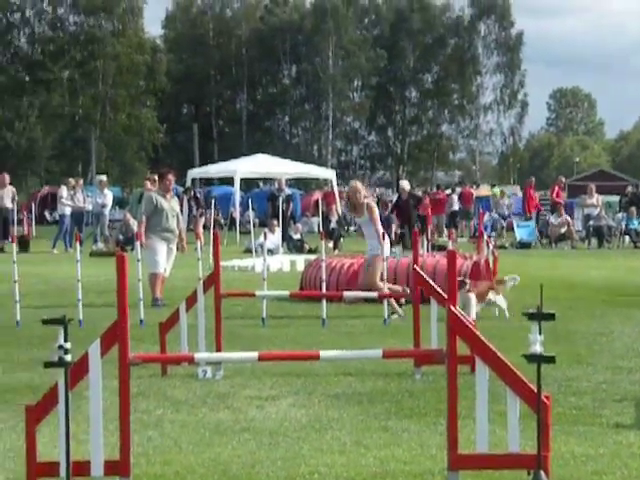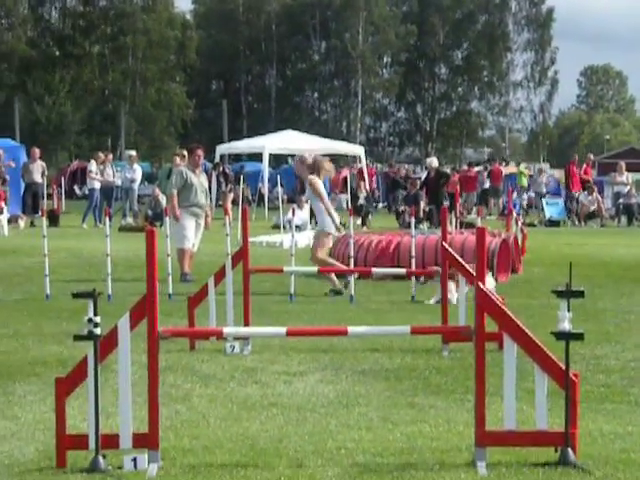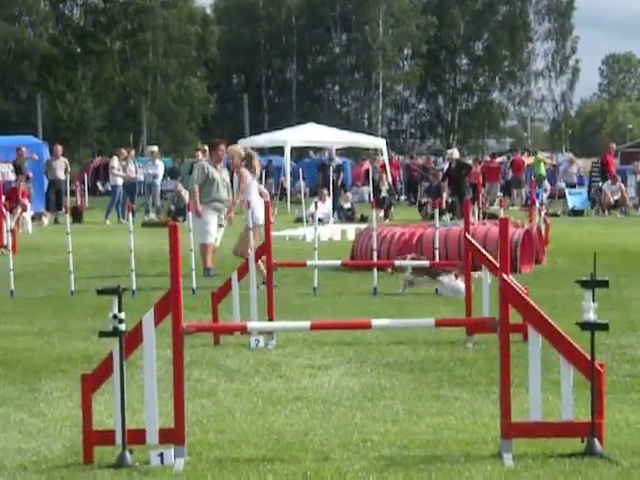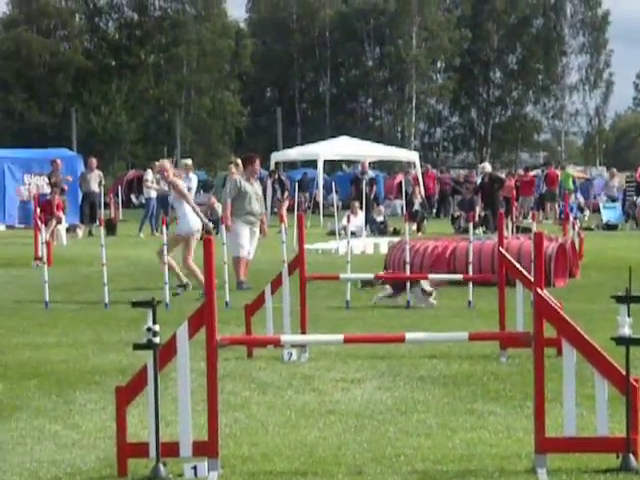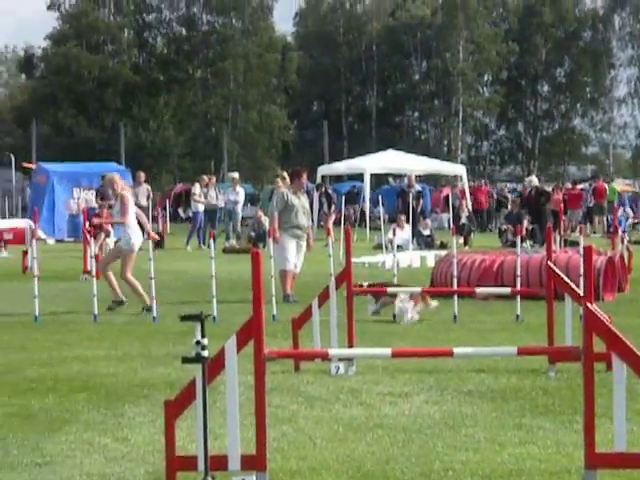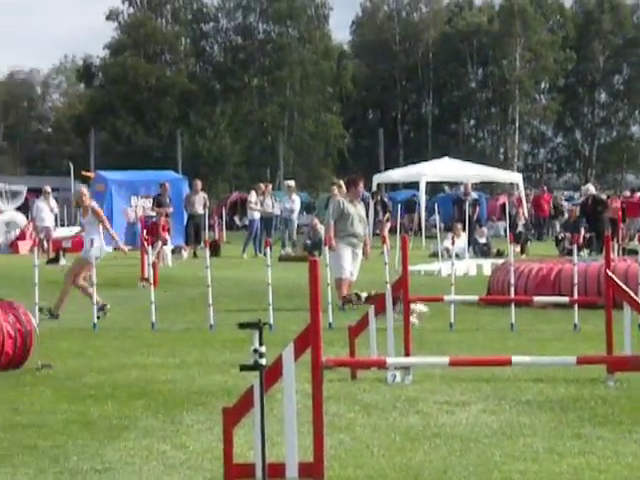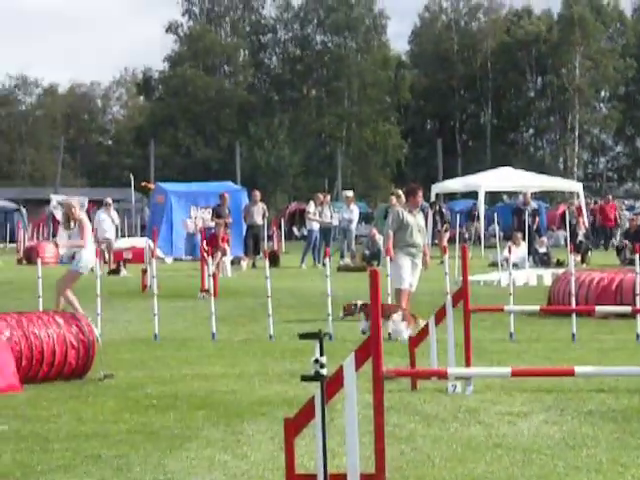
dt=0.3s
person 1, frame 1
left shoulder: (175, 200)
right shoulder: (152, 196)
left elbow: (179, 221)
right elbow: (143, 217)
left wrist: (182, 239)
right wrist: (142, 235)
left hip: (172, 240)
right hip: (156, 238)
left knee: (165, 270)
right knee: (157, 269)
left ankle: (160, 297)
right ankle: (155, 298)
person 1, frame 2
left shoulder: (203, 175)
right shoulder: (181, 171)
left elbow: (206, 197)
right elbow: (173, 191)
left wrist: (208, 215)
right wrist: (174, 209)
left hip: (199, 215)
right hip: (185, 213)
left knee: (193, 245)
right knee: (185, 244)
left ankle: (189, 272)
right ankle: (184, 273)
person 1, frame 3
left shoulder: (224, 170)
right shoulder: (202, 166)
left elbow: (228, 191)
right elbow: (194, 186)
right wrist: (196, 204)
left hip: (221, 210)
right hip: (207, 208)
left knee: (215, 240)
right knee: (207, 239)
left ankle: (211, 267)
right ankle: (207, 268)
person 1, frame 4
left shoulder: (257, 183)
right shoulder: (236, 180)
left elbow: (261, 205)
right elbow: (227, 200)
left wrist: (263, 222)
right wrist: (227, 218)
left hip: (255, 223)
right hip: (240, 221)
left knee: (249, 254)
right knee: (241, 252)
left ankle: (245, 280)
right ankle: (240, 281)
person 1, frame 5
left shoulder: (304, 197)
right shoulder: (283, 193)
left elbow: (308, 218)
right elbow: (274, 212)
left wrist: (310, 236)
right wrist: (275, 231)
left hip: (301, 237)
right hip: (287, 234)
left knee: (296, 267)
right knee: (287, 265)
left ankle: (291, 293)
right ankle: (286, 294)
person 1, frame 6
left shoulder: (361, 205)
right shoulder: (339, 201)
left elbow: (364, 226)
right elbow: (330, 220)
left wrist: (367, 244)
right wrist: (330, 238)
left hip: (357, 244)
right hip: (342, 243)
left knee: (352, 275)
right knee: (343, 273)
left ankle: (347, 300)
right ankle: (342, 301)
person 1, frame 7
left shoulder: (420, 215)
right shoulder: (398, 212)
left elbow: (424, 236)
right elbow: (389, 231)
left wrist: (426, 253)
right wrist: (389, 248)
left hip: (417, 255)
right hip: (401, 253)
left knee: (411, 286)
right knee: (402, 284)
left ankle: (407, 314)
right ankle: (402, 315)
person 2, frame 1
left shoulder: (369, 204)
right shoulder: (353, 208)
left elbow: (377, 226)
left wrist: (382, 244)
left hip: (379, 245)
right hip: (372, 246)
left knee: (374, 282)
right knee: (364, 282)
left ankle: (397, 310)
right ankle: (403, 291)
person 2, frame 2
left shoulder: (311, 179)
right shoulder: (313, 179)
left elbow: (324, 200)
left wrist: (335, 222)
left hip: (327, 221)
right hip: (324, 221)
left knee: (316, 256)
right knee: (317, 256)
right ankle: (337, 287)
person 2, frame 3
left shoulder: (243, 173)
right shoulder: (248, 172)
left elbow: (239, 196)
right elbow: (262, 190)
left wrist: (230, 211)
left hip: (254, 213)
right hip: (256, 212)
left knee: (245, 251)
right knee: (238, 251)
left ankle: (266, 277)
person 2, frame 4
left shoulder: (175, 182)
right shoulder: (174, 183)
left elbow: (190, 202)
left wrist: (203, 219)
left hip: (188, 224)
right hip: (193, 224)
left knee: (161, 253)
right knee: (187, 261)
left ankle: (184, 282)
person 2, frame 5
left shoulder: (124, 196)
right shoulder: (119, 197)
left elbow: (126, 220)
right elbow: (140, 213)
left wrist: (103, 221)
right wrist: (149, 230)
left hip: (131, 238)
right hip: (126, 239)
left knee: (125, 275)
right knee: (103, 265)
left ankle: (147, 304)
right ankle: (119, 298)
person 2, frame 6
left shoulder: (94, 208)
right shoulder: (82, 209)
left elbow: (107, 227)
left wrist: (118, 243)
left hip: (94, 247)
right hip: (89, 247)
left knee: (69, 277)
right knee: (77, 281)
left ankle: (55, 311)
right ankle: (101, 305)
person 2, frame 7
left shoulder: (82, 220)
right shoulder: (76, 221)
left elbow: (84, 242)
left wrist: (67, 244)
left hip: (84, 259)
right hip: (83, 259)
left knee: (64, 290)
right knee: (60, 285)
